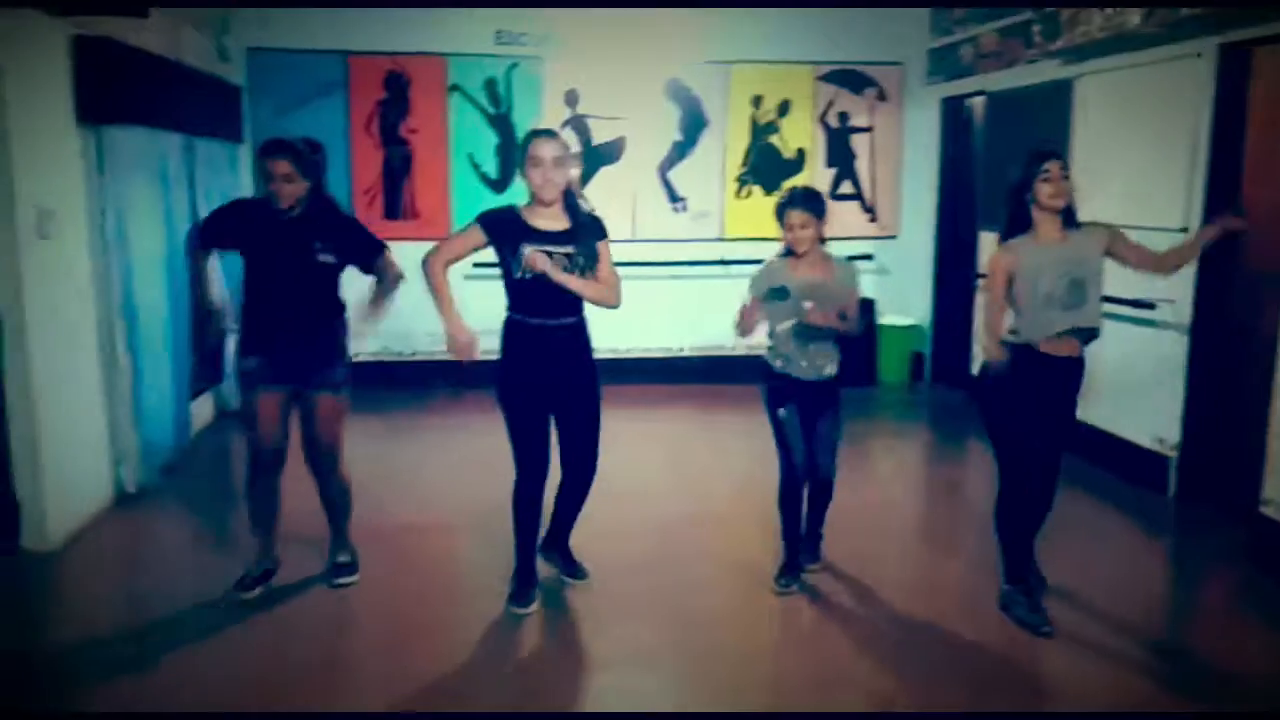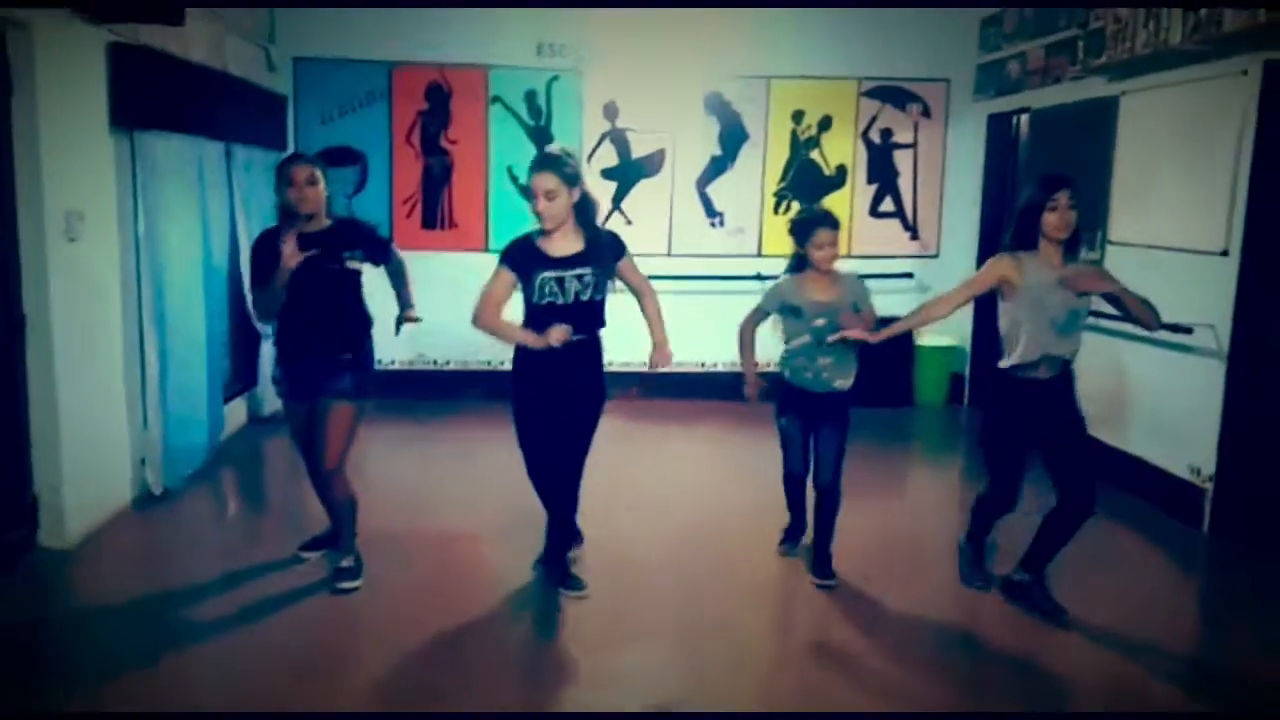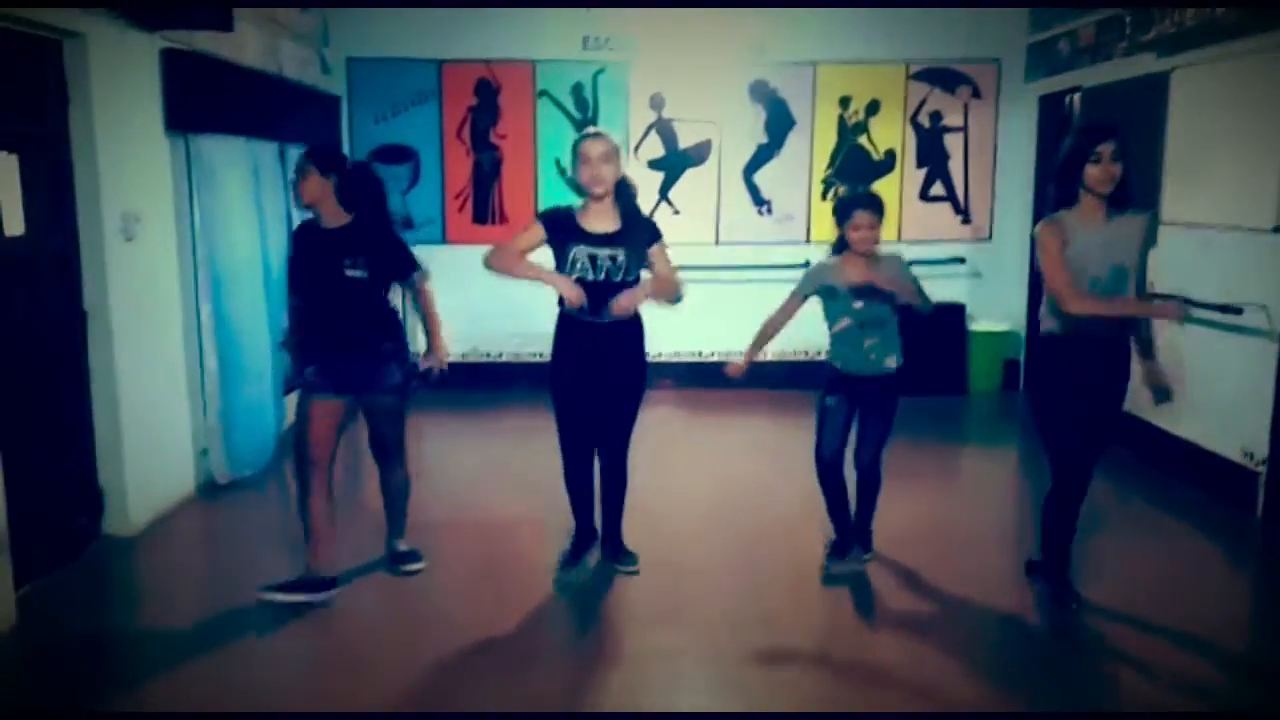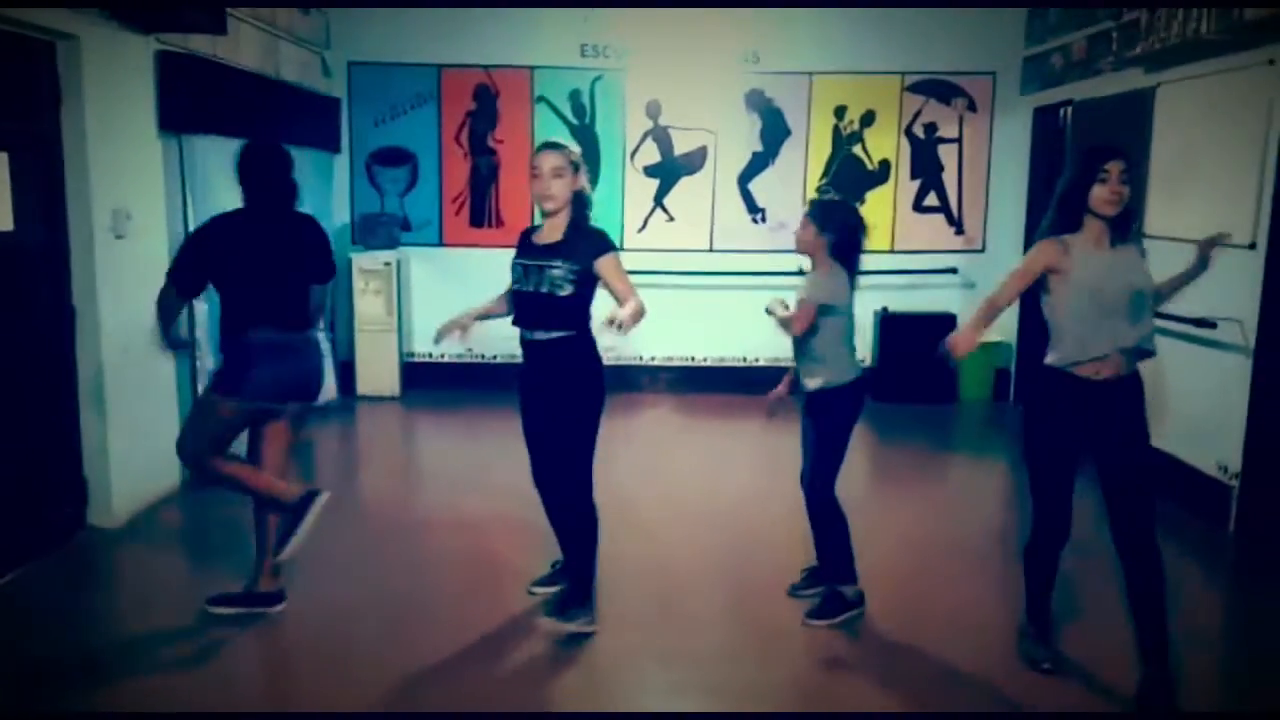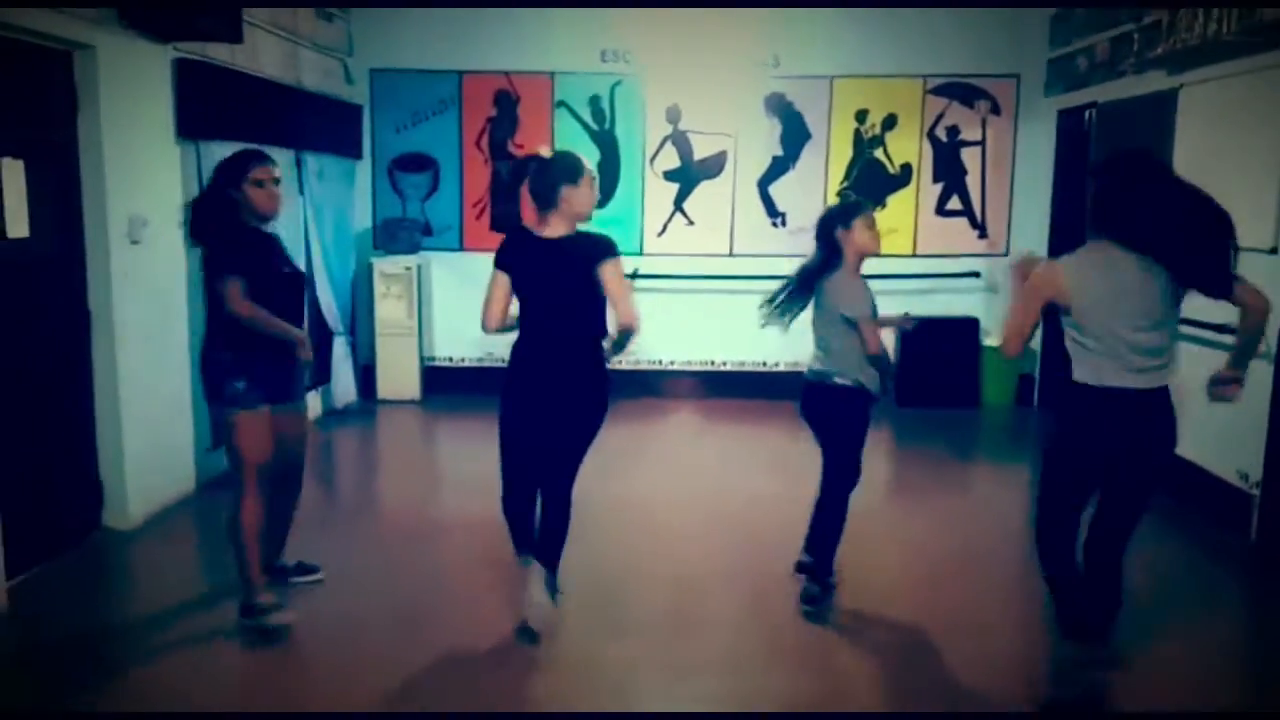
dt=0.5s
person 1, frame 1
left shoulder: (1097, 238)
right shoulder: (1010, 253)
left elbow: (1162, 264)
right elbow: (991, 319)
left wrist: (1214, 231)
right wrist: (993, 346)
left hip: (1064, 371)
right hip: (1014, 370)
left knee: (1045, 479)
right knee: (1018, 480)
left ankle: (1023, 554)
right ankle: (1016, 586)
person 1, frame 2
left shoulder: (1088, 274)
right shoulder: (1009, 266)
left elbow: (1150, 320)
right elbow: (946, 304)
left wrist: (1112, 290)
right wrist: (884, 333)
left hip: (1059, 395)
right hip: (1014, 393)
left knee: (1080, 498)
right knee: (1004, 495)
left ankle: (1027, 578)
right ankle: (972, 549)
person 1, frame 3
left shoulder: (1138, 225)
right shoulder: (1053, 230)
left elbow: (1135, 297)
right elbow: (1069, 301)
left wrist: (1150, 359)
right wrist: (1152, 309)
left hip: (1109, 361)
right hip: (1062, 359)
left knee: (1079, 475)
right knee: (1068, 476)
left ankle: (1050, 564)
right ankle: (1054, 572)
person 1, frame 4
left shoulder: (1137, 256)
right shoulder: (1054, 251)
right elbow: (1003, 297)
left wrist: (1197, 267)
right wrist: (972, 329)
left hip: (1122, 401)
right hip: (1059, 398)
left knee: (1137, 537)
right knee: (1051, 525)
left ankle: (1156, 668)
right ankle: (1036, 626)
person 1, frame 5
left shoulder: (1059, 272)
right shoulder: (1174, 264)
left elbow: (1012, 348)
right elbow: (1257, 304)
left wrist: (1022, 282)
right wrist: (1235, 368)
left hip: (1086, 417)
right hip: (1153, 419)
left knee: (1054, 539)
right knee: (1106, 548)
left ankle: (1080, 655)
right ankle: (1088, 654)
person 2, frame 1
left shoulder: (589, 226)
right shoulder: (502, 221)
left elbow: (612, 295)
right elbow: (434, 260)
left wrist: (558, 273)
right wrist: (452, 320)
left hip: (575, 356)
right hip: (522, 357)
left knee: (582, 465)
right knee: (532, 469)
left ankle: (556, 545)
right ankle: (524, 571)
person 2, frame 2
left shoulder: (605, 245)
right shoulder: (520, 252)
left elbow: (642, 290)
right elbow: (484, 316)
left wrist: (658, 337)
right wrist: (536, 340)
left hip: (583, 372)
right hip: (532, 375)
left knee: (567, 468)
right knee: (540, 466)
left ankle: (556, 553)
right ankle: (564, 535)
person 2, frame 3
left shoulder: (640, 228)
right shoulder: (557, 221)
left elbow: (673, 289)
right elbow: (496, 259)
left wrist: (644, 291)
right wrist: (552, 276)
left hip: (623, 353)
right hip: (573, 352)
left knee: (613, 451)
right knee: (576, 451)
left ankle: (613, 539)
right ankle: (584, 533)
person 2, frame 4
left shoulder: (591, 241)
right shoulder: (527, 239)
left elbow: (634, 302)
left wrist: (624, 315)
right wrist: (473, 316)
left hip: (574, 374)
right hip: (535, 373)
left knee: (571, 482)
right knee: (547, 478)
left ankle: (581, 598)
right ankle: (573, 562)
person 2, frame 5
left shoulder: (514, 248)
right shoulder: (597, 248)
left elbow: (492, 322)
right elbow: (626, 317)
right wrist: (617, 340)
left hip: (527, 382)
right hip: (585, 385)
left knee: (519, 484)
right knee: (559, 486)
left ankle: (531, 564)
right ankle: (545, 582)
person 3, frame 1
left shoulder: (333, 224)
right shoulder: (242, 216)
left elbow: (390, 270)
right elbow: (198, 242)
left wrist: (376, 301)
left hip: (322, 353)
right hip: (264, 353)
left knee: (325, 459)
right knee: (265, 459)
left ankle: (342, 548)
right ankle: (266, 557)
person 3, frame 2
left shoulder: (353, 234)
right shoulder: (269, 245)
left elbow: (392, 257)
right elbow: (266, 311)
left wrist: (405, 303)
right wrist: (284, 270)
left hip: (345, 364)
right hip: (294, 363)
left knee: (329, 466)
right knee: (313, 460)
left ankle: (348, 551)
right ankle: (338, 528)
person 3, frame 3
left shoulder: (373, 234)
right shoulder: (303, 238)
left elbow: (417, 284)
left wrist: (436, 342)
right wrist: (297, 341)
left hip: (380, 360)
right hip: (325, 366)
left knee: (389, 457)
right knee: (310, 463)
left ankle: (398, 541)
right ankle: (317, 573)
person 3, frame 4
left shoulder: (216, 233)
right shoulder: (309, 230)
left elbow: (171, 300)
left wrist: (169, 335)
left hip: (252, 360)
right hip: (301, 359)
left knee: (196, 453)
right knee: (266, 469)
left ankle: (296, 499)
right ankle: (264, 585)
person 3, frame 5
left shoulder: (265, 242)
right shoulder: (234, 241)
right elbow: (237, 306)
left wrist: (295, 343)
right wrist: (296, 337)
left hip: (278, 370)
right hip: (237, 373)
left knee: (289, 472)
right knee: (255, 480)
left ankle: (271, 562)
right ankle: (256, 596)
person 4, frame 1
left shoulder: (843, 270)
right shoulder: (771, 272)
left elbow: (854, 324)
right elbow: (744, 322)
left wrist: (833, 322)
right wrist: (748, 320)
left hip: (825, 383)
right hip: (784, 382)
left knee: (823, 469)
right knee: (795, 468)
left ankle: (813, 540)
right ankle: (792, 556)
person 4, frame 2
left shoulder: (852, 285)
right shoulder: (783, 290)
left elbow: (872, 329)
right elbow: (746, 328)
left wrist: (860, 331)
right wrist: (750, 376)
left hip: (834, 396)
right hip: (793, 393)
left knee: (827, 478)
right knee: (794, 470)
left ankle: (821, 554)
right ankle: (796, 525)
person 4, frame 3
left shoulder: (893, 266)
right shoulder: (823, 272)
left elbow: (924, 305)
right elbow: (782, 315)
left wrist: (885, 285)
right wrist: (749, 356)
left hip: (883, 380)
right hip: (840, 377)
left knee: (867, 462)
right knee: (827, 458)
left ankle: (861, 534)
right ankle: (845, 540)
person 4, frame 4
left shoulder: (824, 277)
right shoulder: (832, 277)
left elbow: (797, 328)
left wrist: (778, 309)
right wrist: (788, 382)
left hip: (837, 395)
right hip: (822, 394)
left knee: (818, 487)
right knee: (813, 483)
left ankle: (847, 589)
right ankle: (827, 569)
person 4, frame 5
left shoulder: (824, 280)
right shoulder: (853, 286)
right elbow: (874, 348)
left wrist: (883, 320)
right wrist: (882, 375)
left hip: (815, 391)
right hip: (845, 397)
left knee: (836, 479)
right knee: (840, 486)
left ankle: (813, 556)
right ankle: (817, 583)
